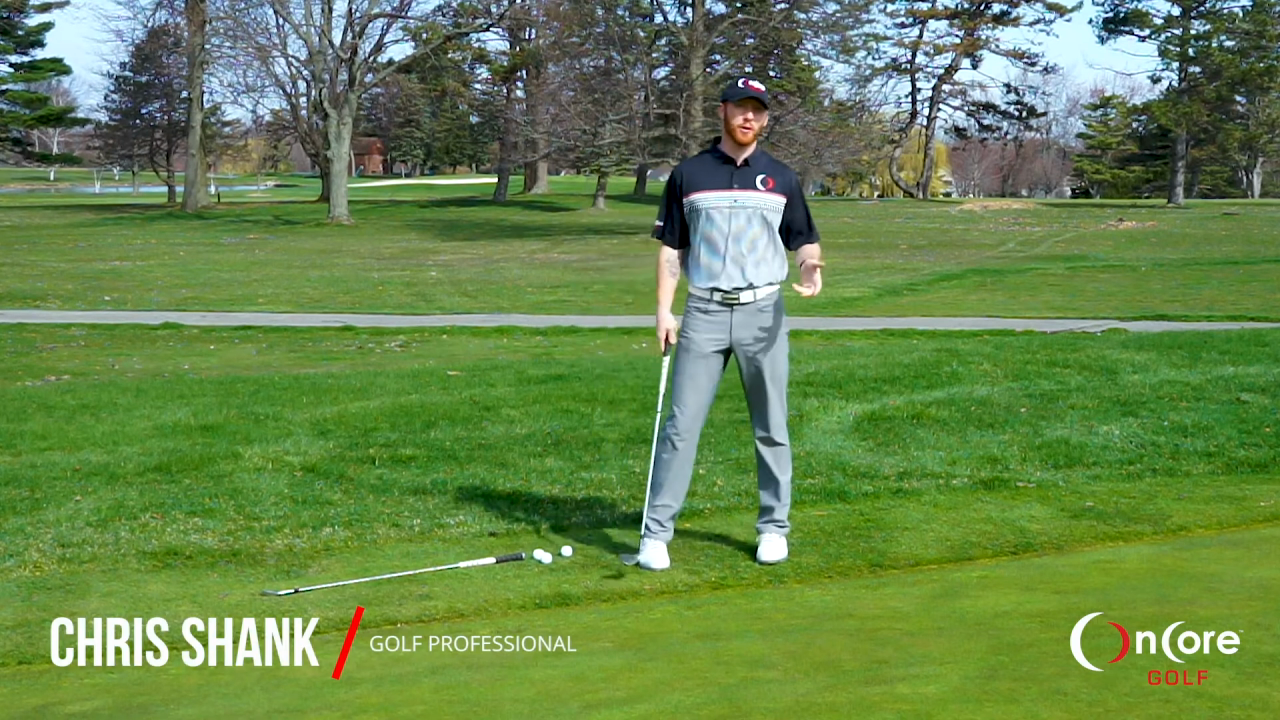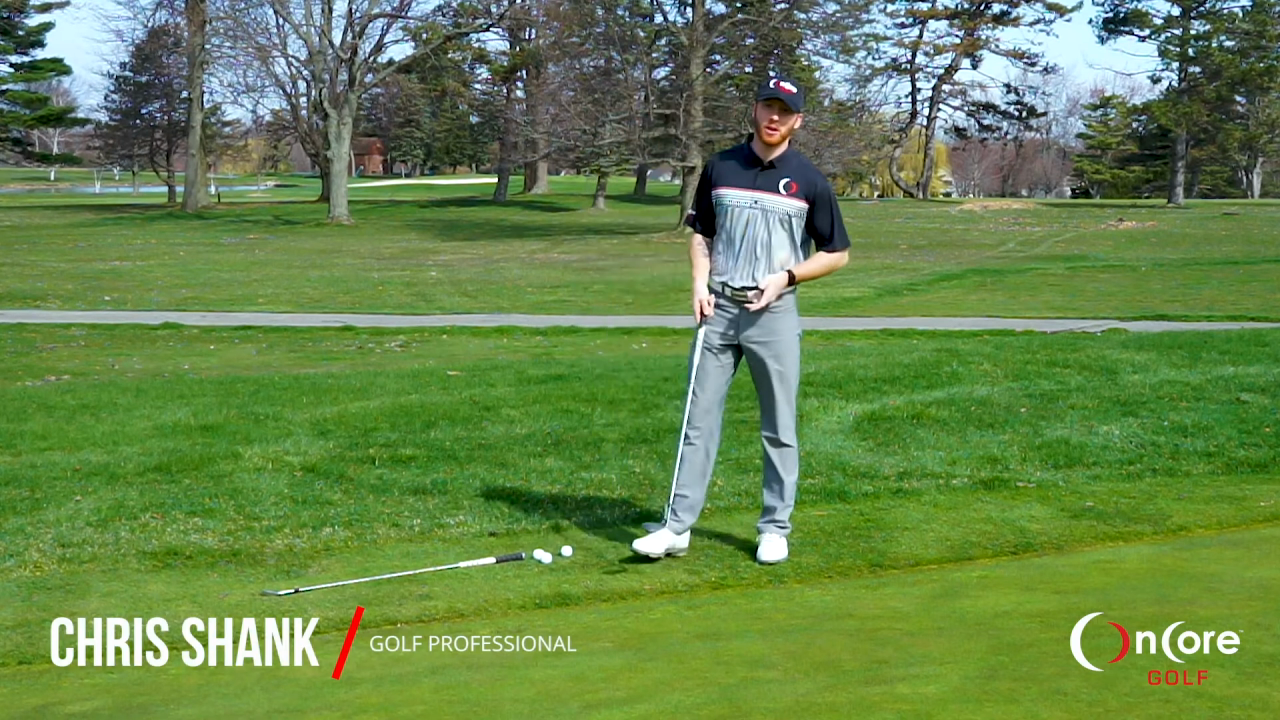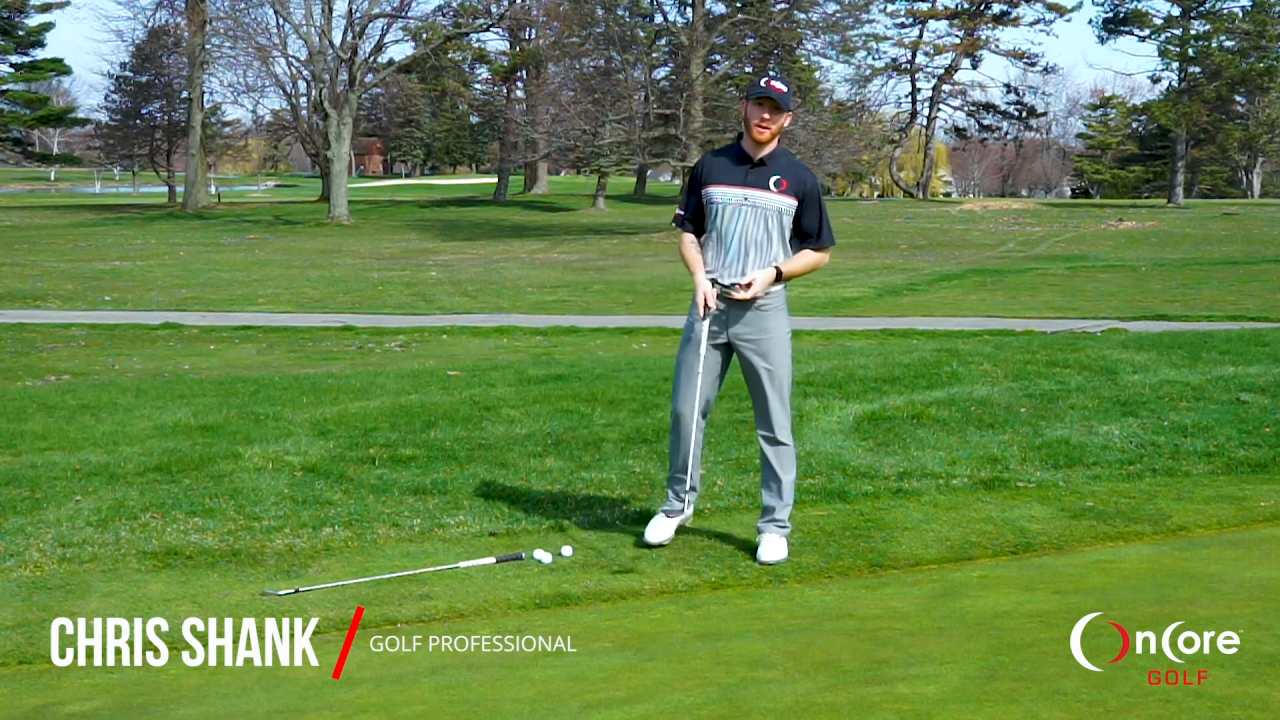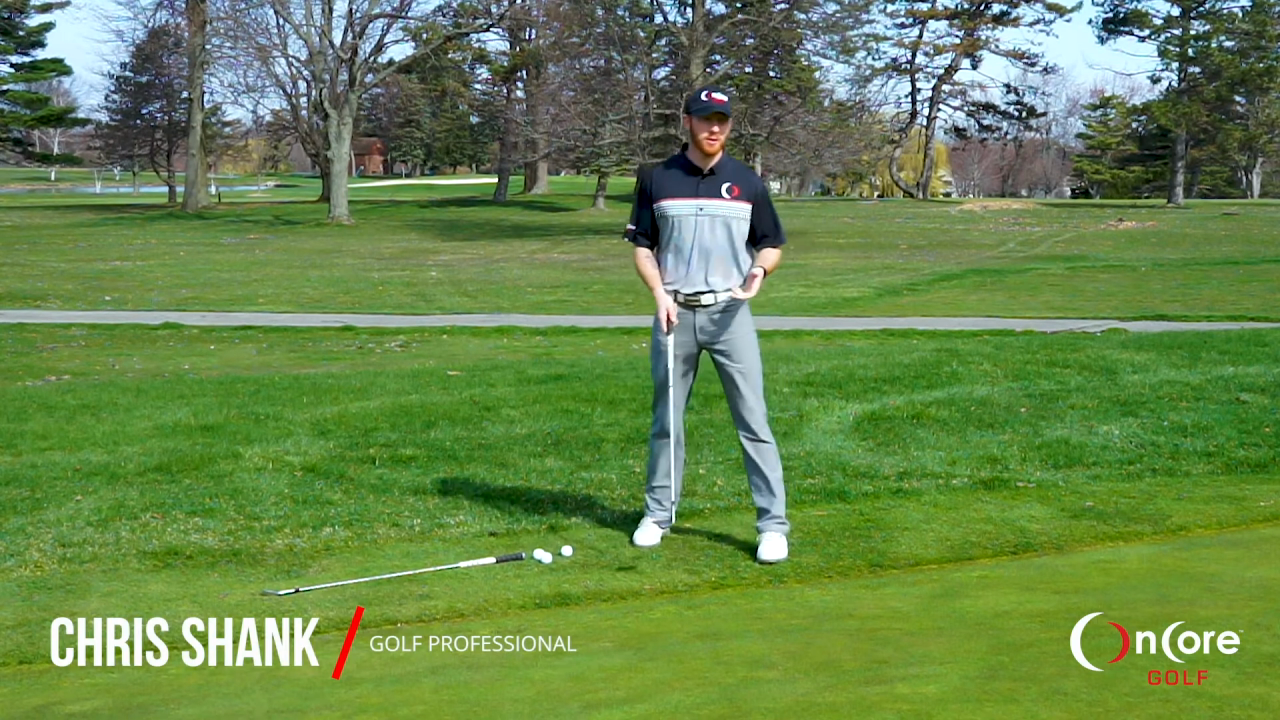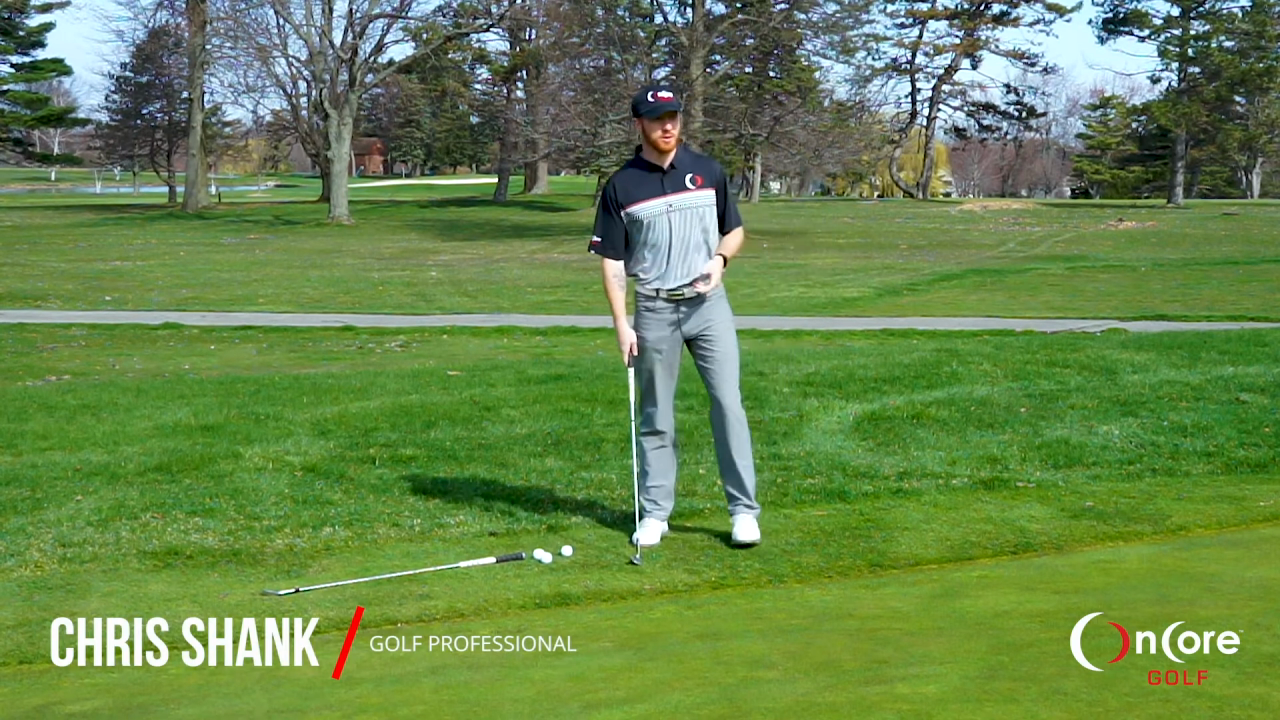
dt=0.4s
person 1, frame 1
left shoulder: (782, 177)
right shoulder: (687, 174)
left elbow: (804, 242)
right elbow: (671, 248)
left wrist: (809, 266)
right wrist: (663, 309)
left hip: (763, 313)
right hip: (704, 313)
left knee: (770, 428)
right knee: (681, 424)
left ankle: (773, 527)
right ankle: (656, 530)
person 1, frame 2
left shoulder: (810, 180)
right shoulder: (719, 168)
left elbow: (836, 253)
right elbow: (702, 234)
left wrist: (785, 276)
right wrist: (699, 284)
left hip: (774, 313)
right hip: (720, 309)
left knee: (778, 428)
right knee: (700, 420)
left ankle: (774, 526)
right ankle: (677, 525)
person 1, frame 3
left shoulder: (800, 178)
right shoulder: (709, 167)
left elbow: (818, 251)
right elbow: (689, 233)
left wrist: (772, 272)
right wrist: (700, 278)
left hip: (765, 310)
right hip: (710, 308)
left knee: (774, 425)
right knee: (686, 410)
left ankle: (775, 526)
right ankle: (678, 502)
person 1, frame 4
left shoulder: (748, 182)
right shoulder: (656, 180)
left elbow: (772, 246)
right elbow: (642, 247)
left wrist: (759, 271)
right wrist: (659, 292)
left hip: (729, 314)
right hip: (676, 314)
left knee: (753, 420)
right knee: (666, 420)
left ankle: (773, 524)
right ankle: (658, 512)
person 1, frame 5
left shoulder: (709, 172)
right shoulder: (620, 186)
left elbow: (734, 230)
right elbow: (612, 260)
left wrist: (720, 259)
right wrist: (621, 325)
left hip: (707, 304)
right hip: (653, 310)
left knee: (728, 405)
right knee: (655, 417)
left ankle: (743, 508)
right ankle: (655, 512)
